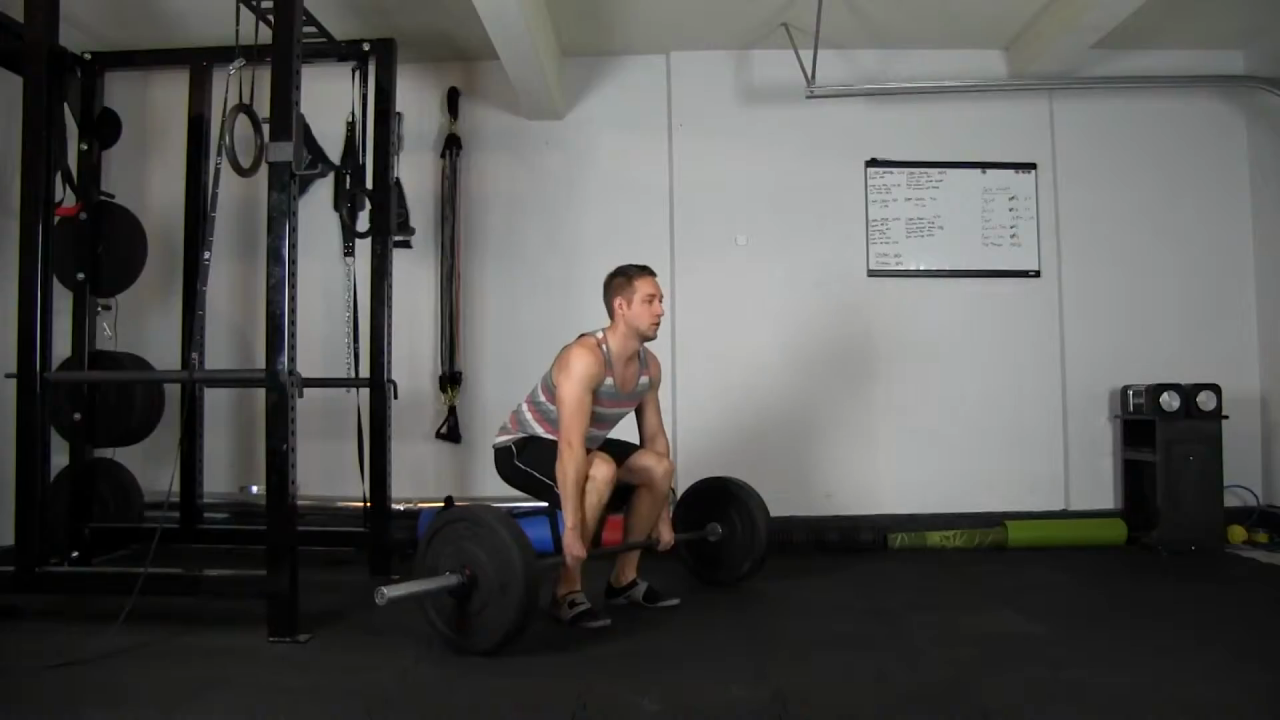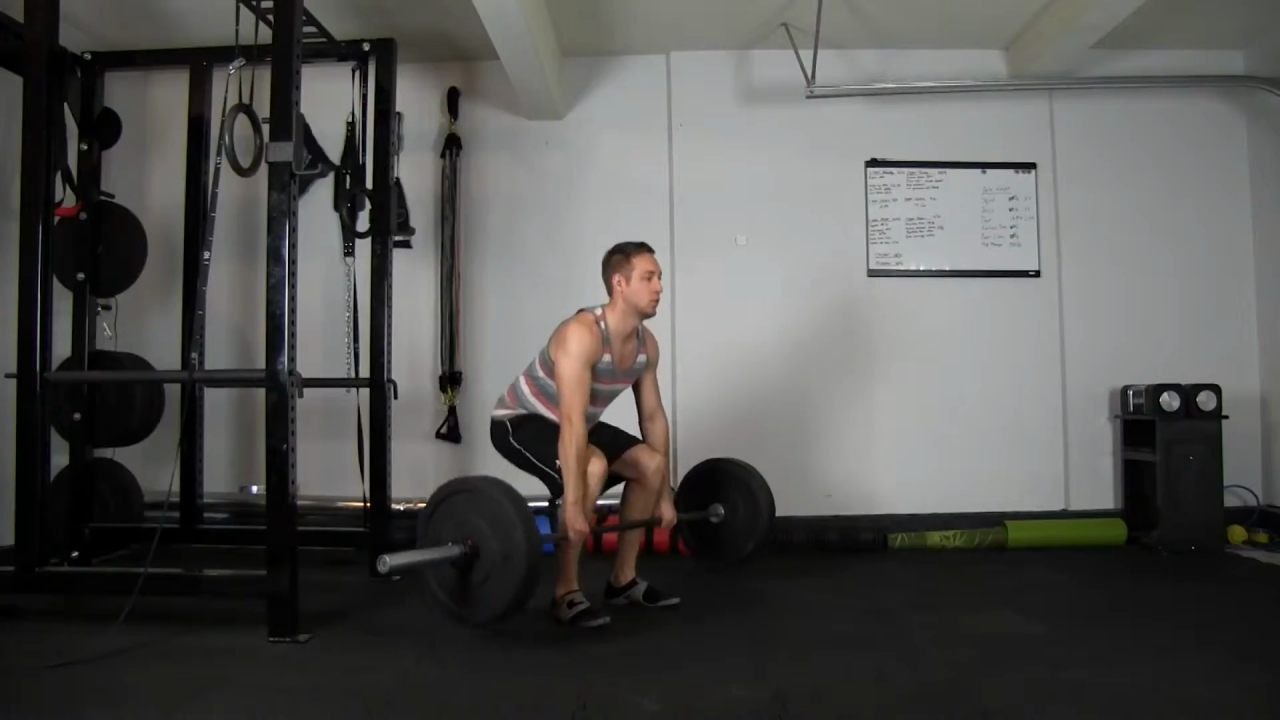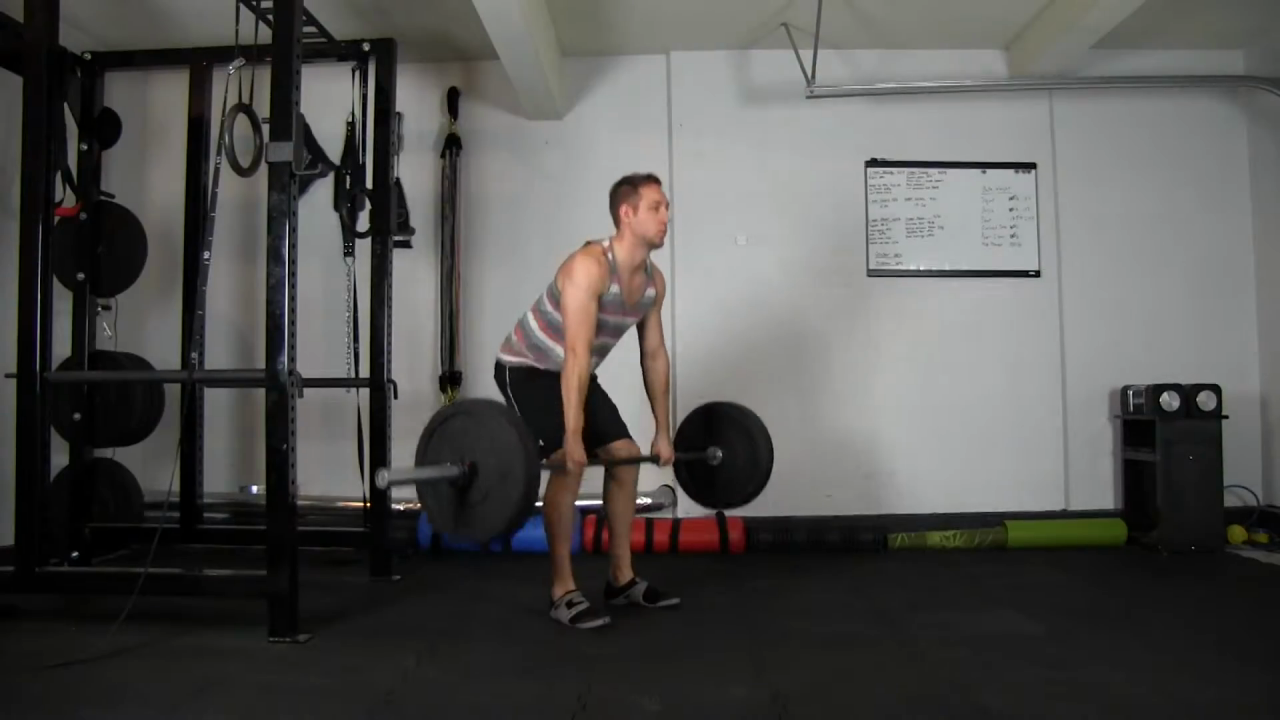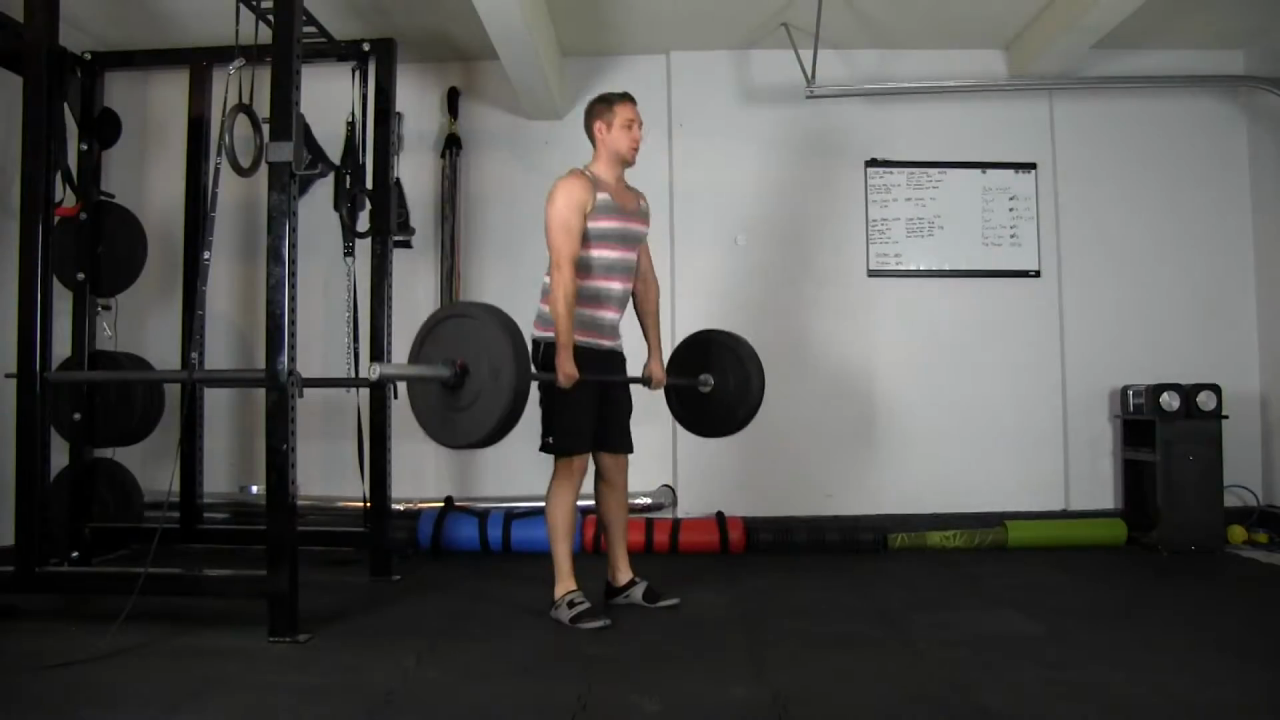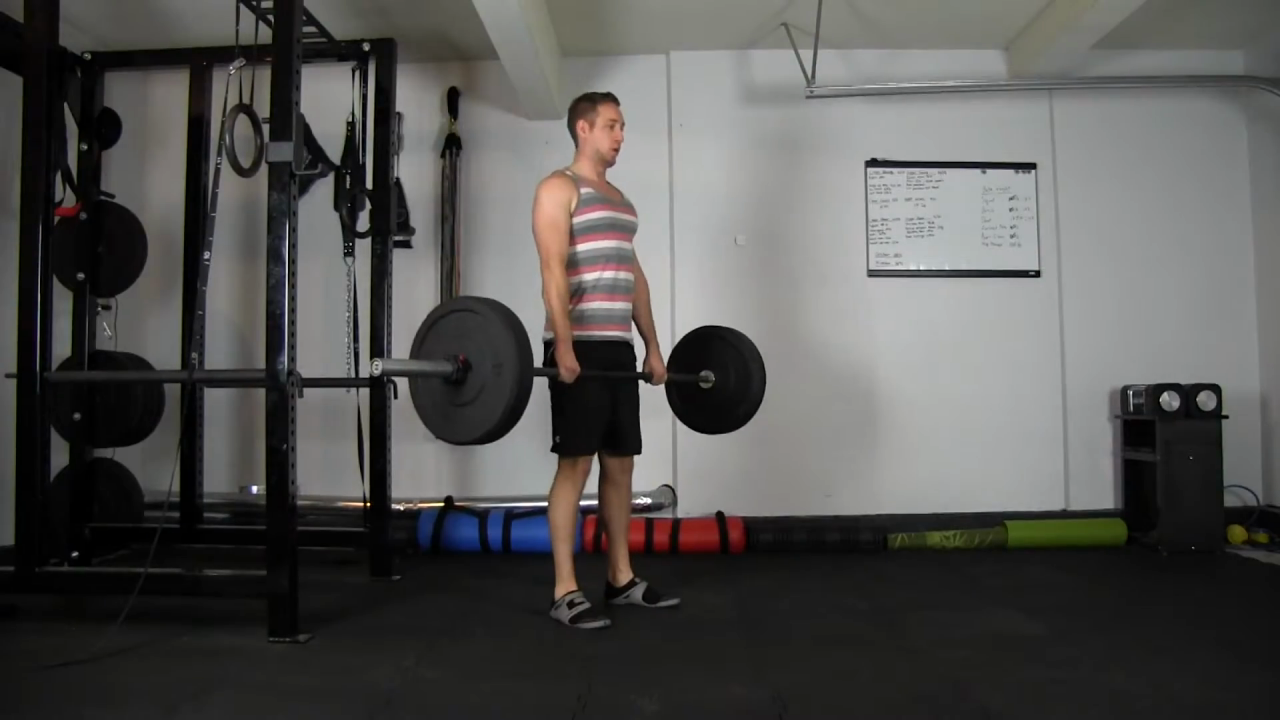
dt=0.3s
person 1, frame 1
left shoulder: (649, 365)
right shoulder: (584, 358)
left elbow: (654, 437)
right elbow: (570, 448)
left wrist: (663, 517)
right wrist: (572, 530)
left hip: (579, 446)
right hip: (523, 446)
left knee: (659, 469)
right knee: (601, 471)
left ankle: (624, 578)
right ankle: (568, 592)
person 1, frame 2
left shoulder: (646, 344)
right shoulder: (582, 334)
left elbow: (653, 416)
right elbow: (571, 426)
left wrist: (665, 496)
right wrist: (573, 508)
left hip: (577, 423)
right hip: (521, 420)
left knee: (649, 465)
right knee: (593, 468)
left ankle: (624, 580)
right ankle: (566, 591)
person 1, frame 3
left shoulder: (654, 280)
right shoulder: (589, 266)
left elbow: (655, 355)
right elbow: (575, 356)
left wrist: (664, 432)
right wrist: (571, 438)
left hip: (575, 374)
right hip: (526, 368)
left knee: (625, 457)
right knee: (569, 462)
left ankle: (622, 578)
right ankle: (563, 592)
person 1, frame 4
left shoulder: (637, 200)
right shoulder: (575, 188)
left elbow: (645, 279)
right elbow: (563, 272)
left wrist: (655, 352)
right wrist: (563, 351)
left hip: (608, 349)
right hip: (565, 347)
left knee: (615, 464)
right knee: (571, 464)
left ankle: (621, 579)
right ankle: (565, 593)
person 1, frame 5
left shoulder: (619, 198)
right shoulder: (559, 188)
right elbow: (553, 271)
left wrist: (652, 347)
right wrist: (563, 344)
left hip: (619, 347)
right hip: (578, 347)
left knee: (620, 464)
right knee: (575, 464)
left ankle: (621, 579)
right ankle: (565, 593)
